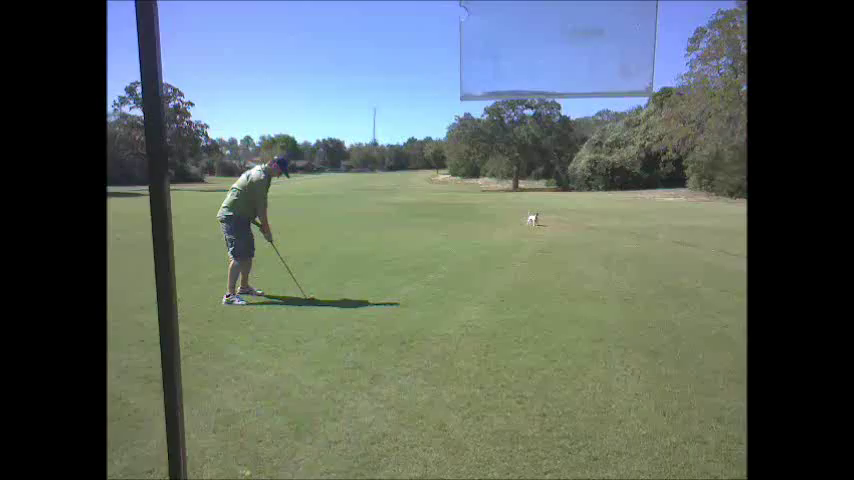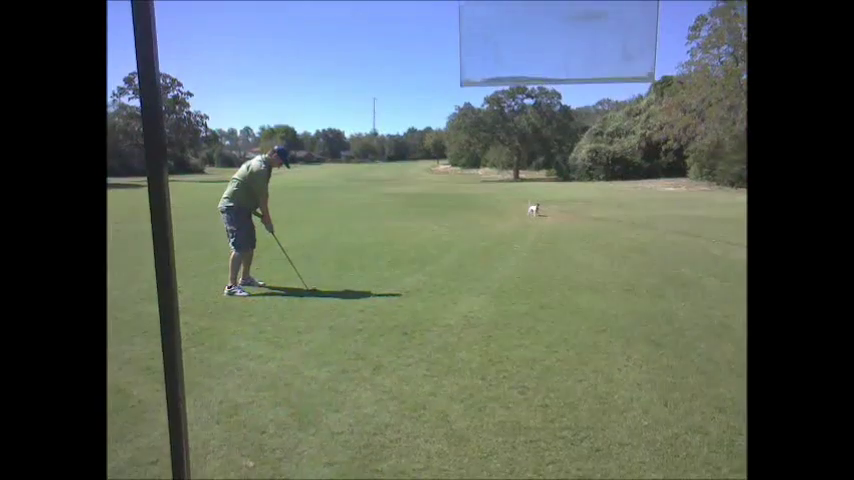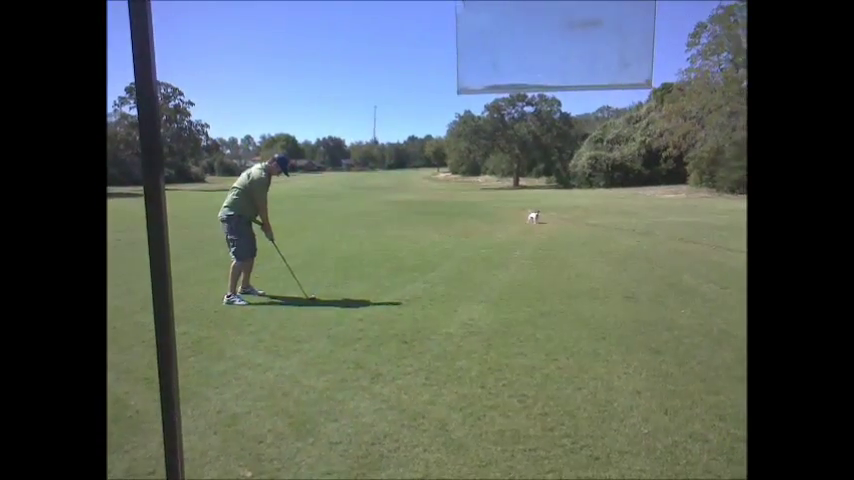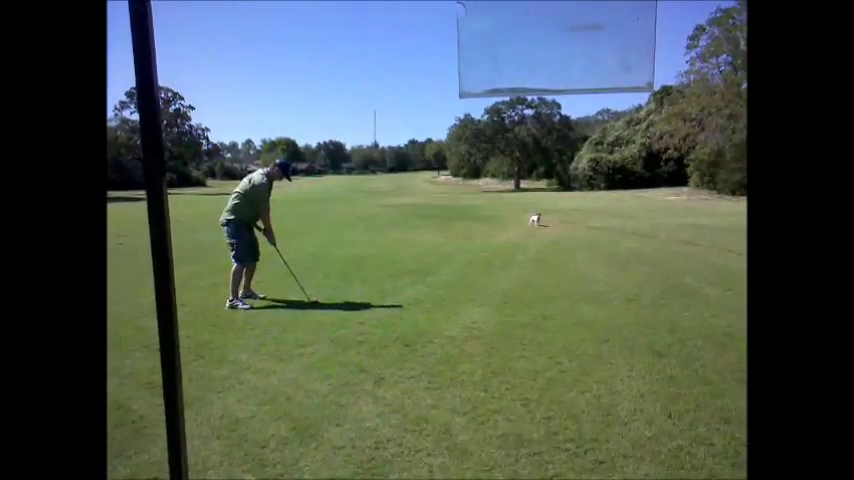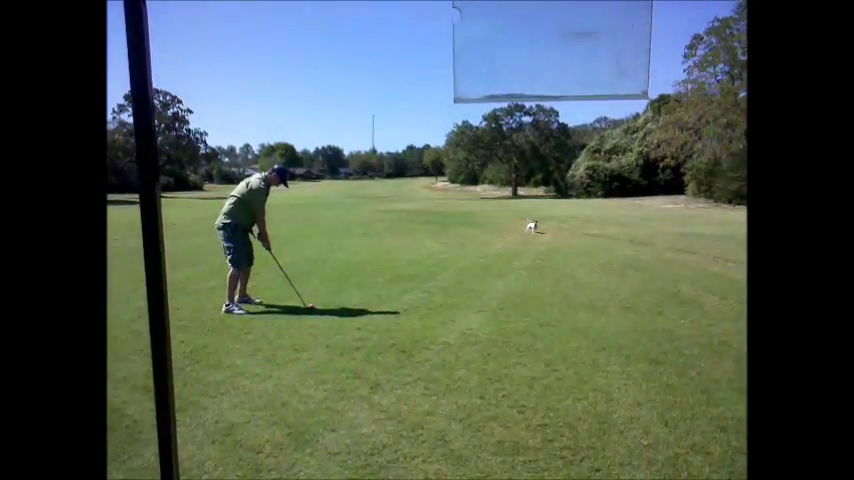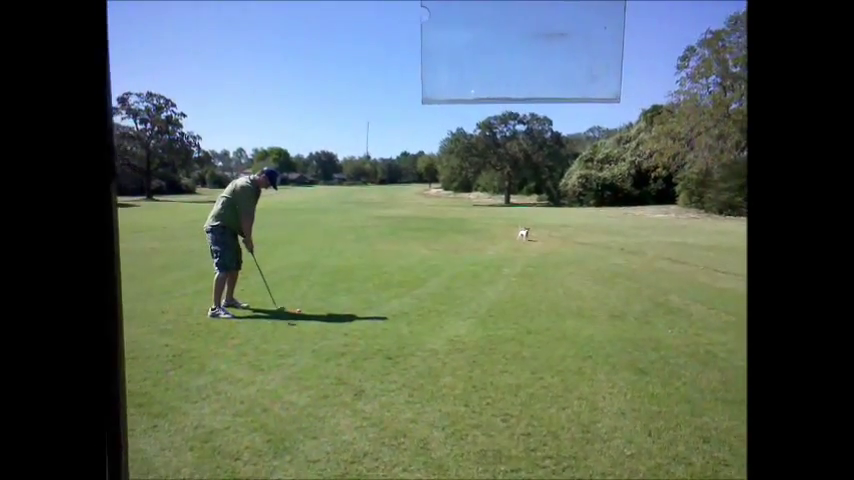
dt=0.4s
person 1, frame 1
left shoulder: (260, 173)
right shoulder: (260, 177)
left elbow: (259, 205)
right elbow: (260, 207)
left wrist: (264, 226)
right wrist: (266, 229)
left hip: (239, 216)
right hip: (232, 217)
left knee: (248, 253)
right knee: (238, 256)
left ankle: (244, 287)
right ankle: (229, 295)
person 1, frame 2
left shoulder: (260, 163)
right shoulder: (260, 168)
left elbow: (260, 195)
right elbow: (261, 196)
left wrist: (264, 216)
right wrist: (267, 219)
left hip: (240, 207)
right hip: (233, 207)
left knee: (249, 244)
right knee: (239, 247)
left ankle: (245, 278)
right ankle: (231, 286)
person 1, frame 3
left shoulder: (259, 171)
right shoulder: (260, 176)
left elbow: (258, 203)
right elbow: (261, 205)
left wrist: (264, 225)
right wrist: (267, 227)
left hip: (240, 216)
right hip: (233, 216)
left knee: (250, 253)
right knee: (240, 256)
left ankle: (245, 286)
right ankle: (230, 295)
person 1, frame 4
left shoulder: (263, 177)
right shoulder: (261, 182)
left elbow: (262, 209)
right elbow: (263, 210)
left wrist: (266, 229)
right wrist: (270, 232)
left hip: (243, 221)
right hip: (234, 221)
left knee: (252, 257)
right knee: (241, 260)
left ankle: (246, 290)
right ankle: (233, 299)
person 1, frame 5
left shoulder: (260, 182)
right shoulder: (258, 186)
left elbow: (258, 213)
right elbow: (259, 215)
left wrist: (261, 233)
right wrist: (265, 237)
left hip: (238, 225)
right hip: (230, 225)
left knee: (247, 262)
right knee: (237, 264)
left ankle: (241, 295)
right ankle: (229, 304)
person 1, frame 6
left shoulder: (255, 190)
right shoulder: (244, 186)
left elbow: (250, 215)
right elbow: (243, 215)
left wrist: (247, 237)
right wrist: (248, 239)
left hip: (230, 229)
right hip: (219, 228)
left knee: (235, 265)
right knee: (224, 268)
left ankle: (229, 299)
right ankle: (215, 308)
